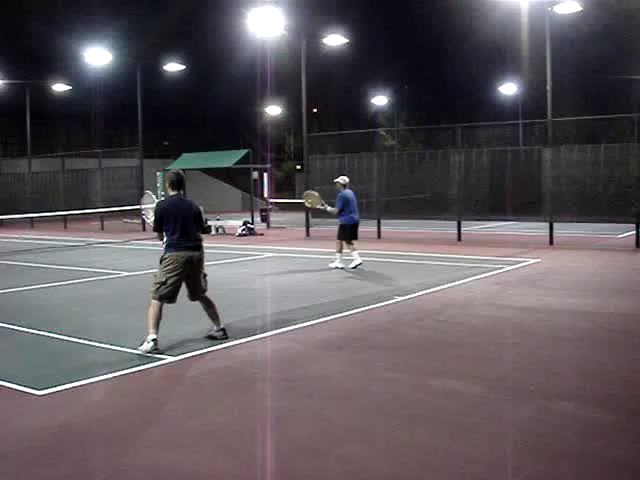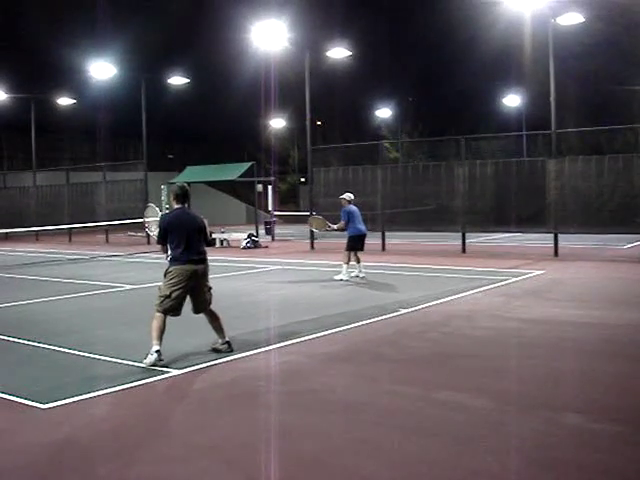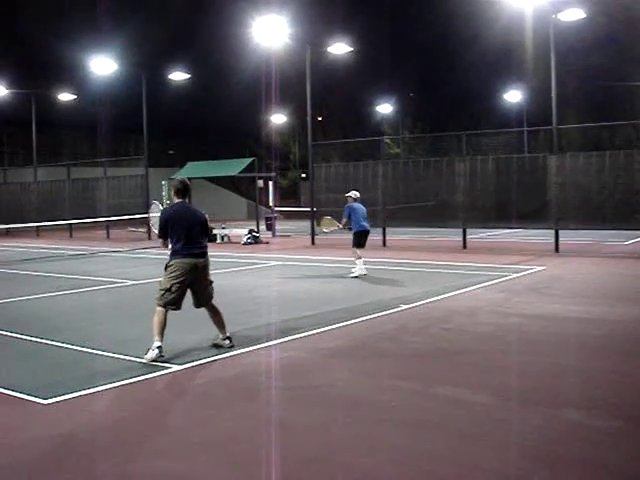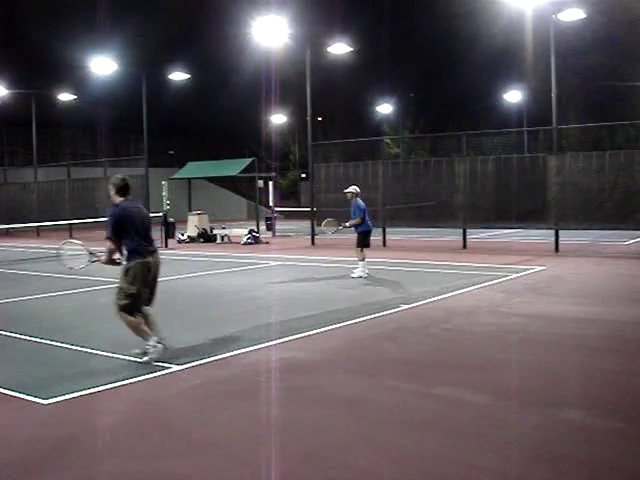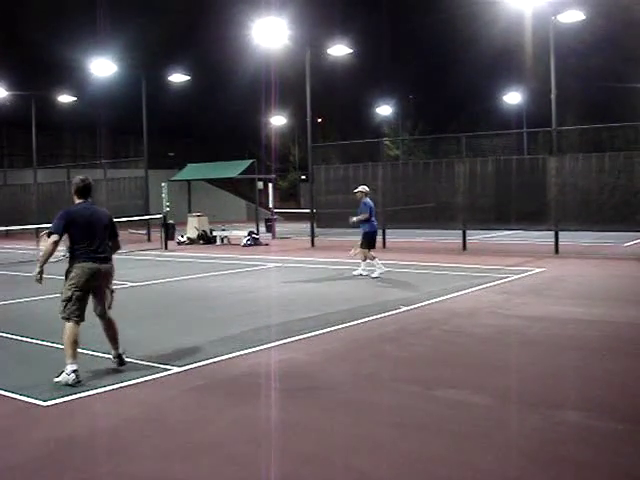
dt=0.7s
person 1, frame 1
left shoulder: (162, 205)
right shoulder: (193, 206)
left elbow: (160, 235)
right elbow: (202, 231)
left hip: (175, 254)
right hip: (196, 253)
left knee: (157, 298)
right knee: (201, 295)
left ankle: (152, 339)
right ankle: (219, 329)
person 1, frame 2
left shoulder: (166, 219)
right shoulder: (198, 219)
left elbow: (164, 249)
right elbow: (205, 244)
left hip: (179, 267)
right hip: (200, 266)
left knee: (161, 311)
right knee: (206, 308)
left ankle: (155, 351)
right ankle: (224, 342)
person 1, frame 3
left shoulder: (167, 213)
right shoulder: (199, 214)
left elbow: (165, 243)
right elbow: (205, 240)
left hip: (179, 262)
right hip: (201, 261)
left knee: (162, 306)
right knee: (207, 303)
left ankle: (157, 347)
right ankle: (225, 337)
person 1, frame 4
left shoulder: (117, 212)
right shoulder: (140, 209)
left elbow: (113, 245)
left wrist: (107, 258)
right wrist: (121, 256)
left hip: (138, 263)
right hip: (152, 258)
left knee: (125, 310)
right knee: (140, 305)
left ankle: (154, 343)
right ankle: (154, 341)
person 1, frame 5
left shoulder: (68, 213)
right shoulder: (104, 214)
left elbow: (53, 241)
right elbow: (116, 245)
left wrist: (40, 266)
left hip: (80, 268)
right hip: (104, 268)
left knee: (71, 320)
right knee: (104, 314)
left ankle: (71, 370)
right ankle: (117, 355)
